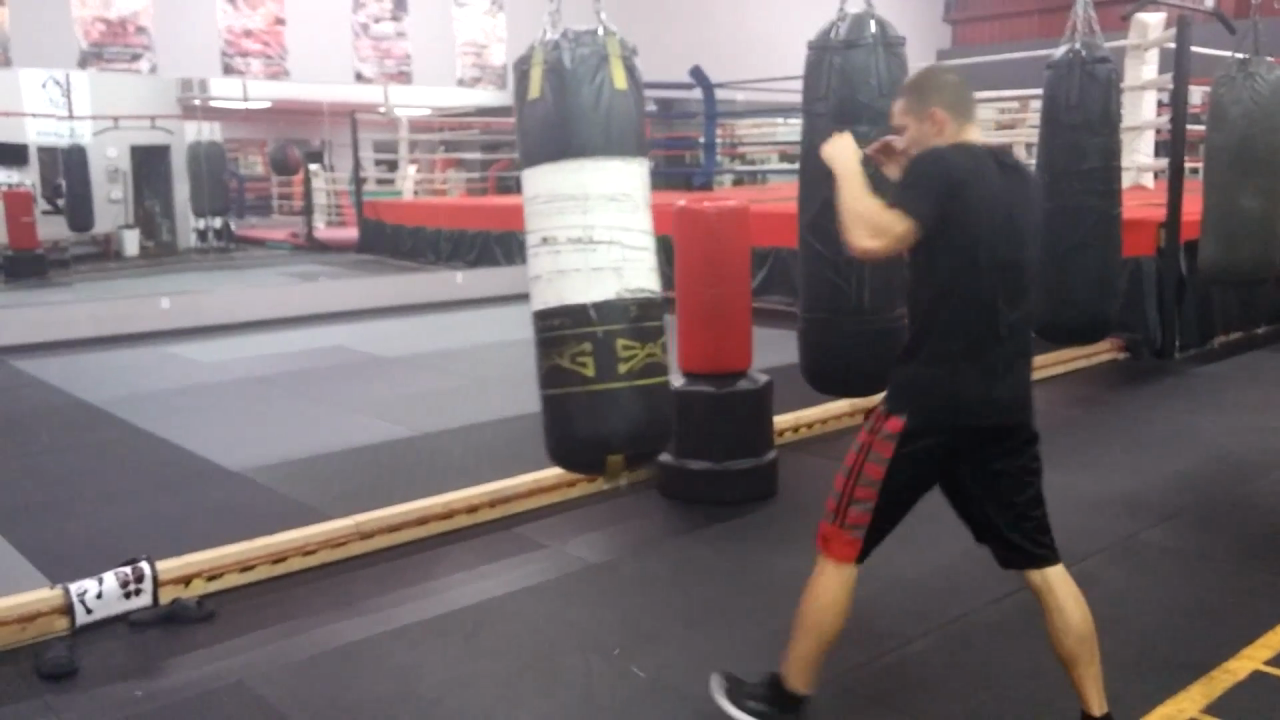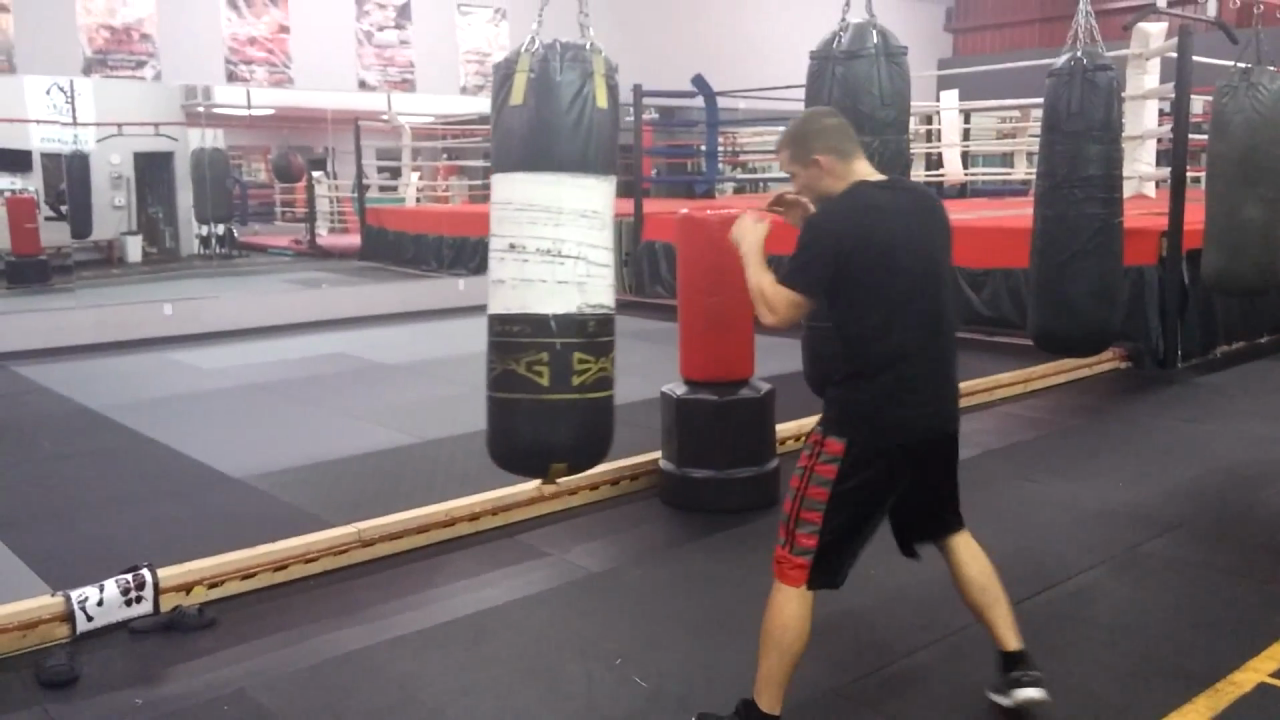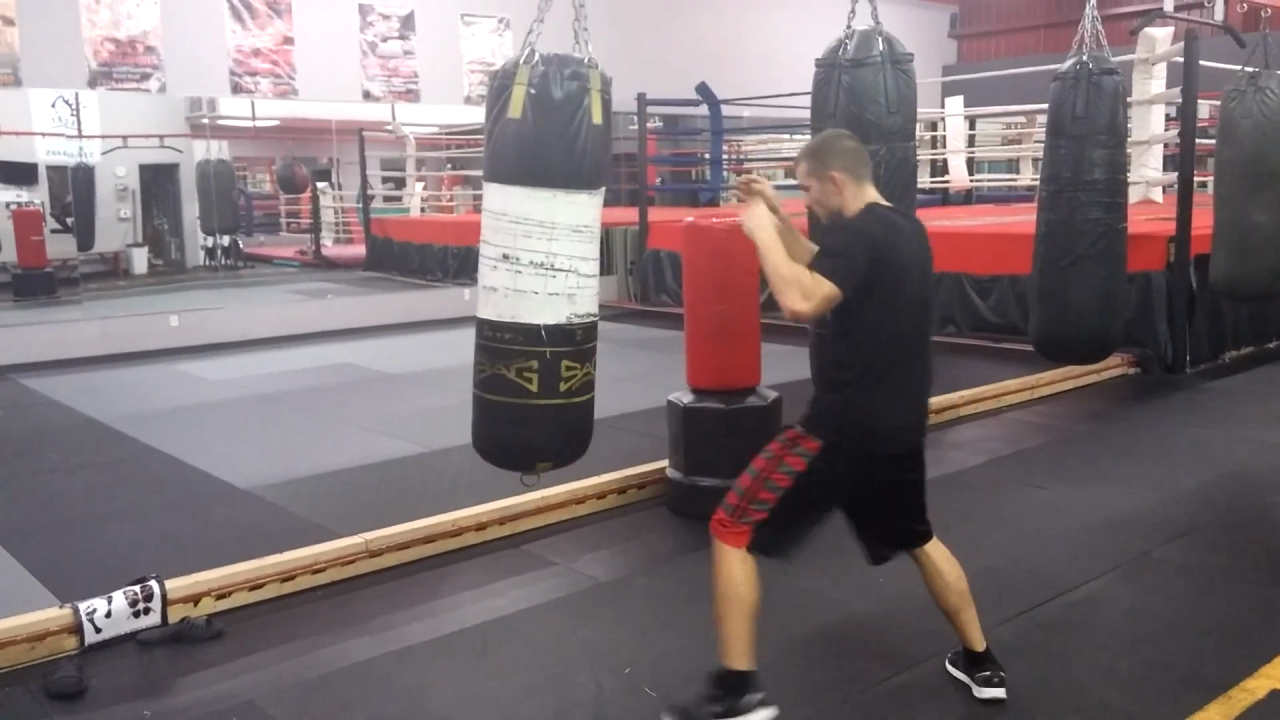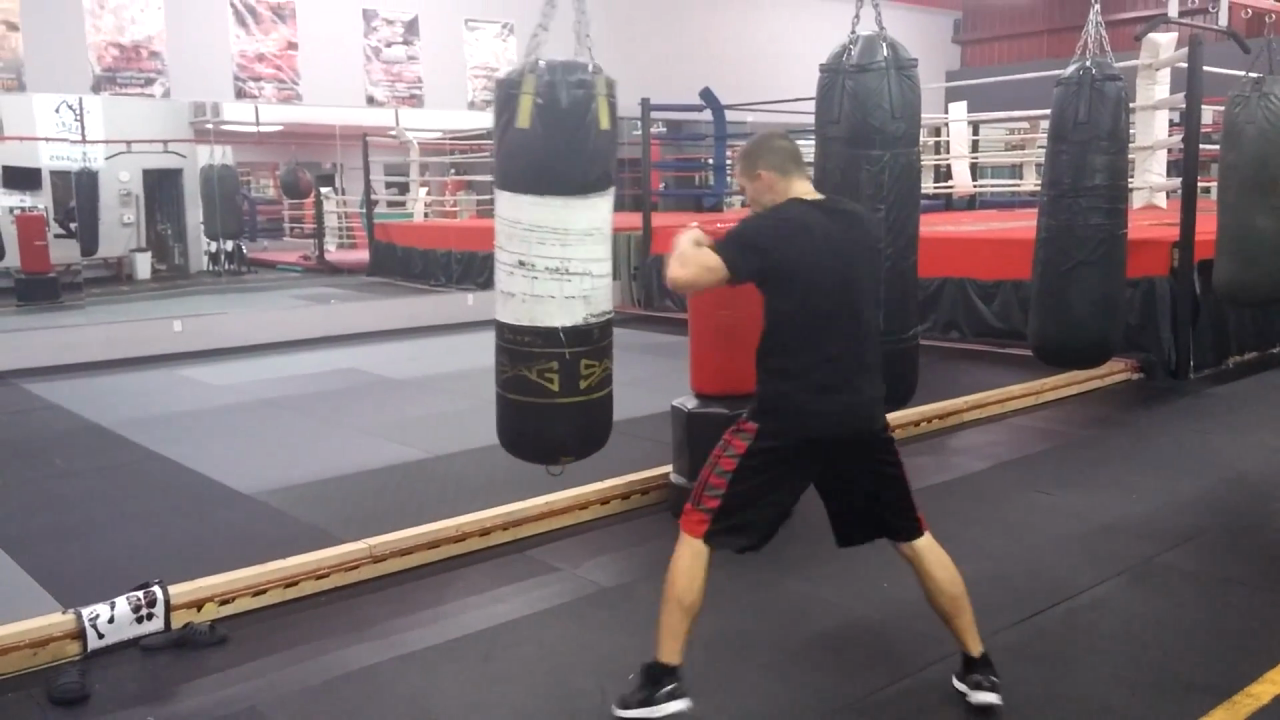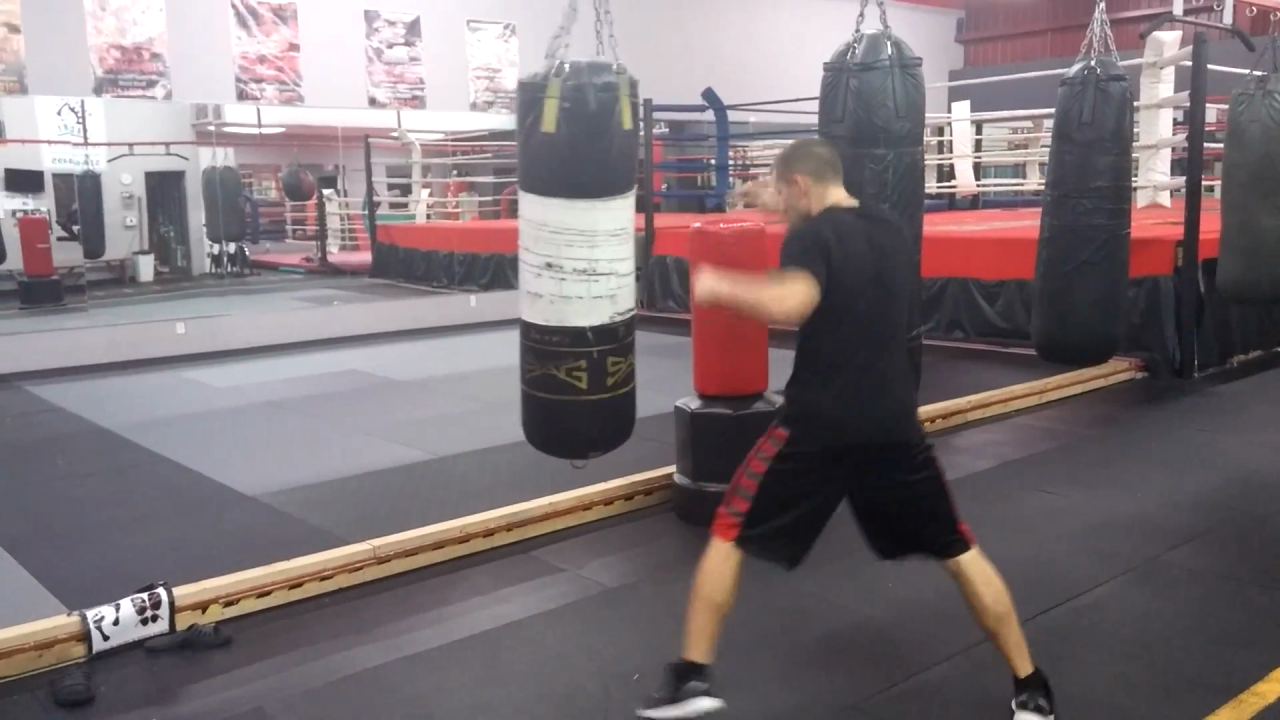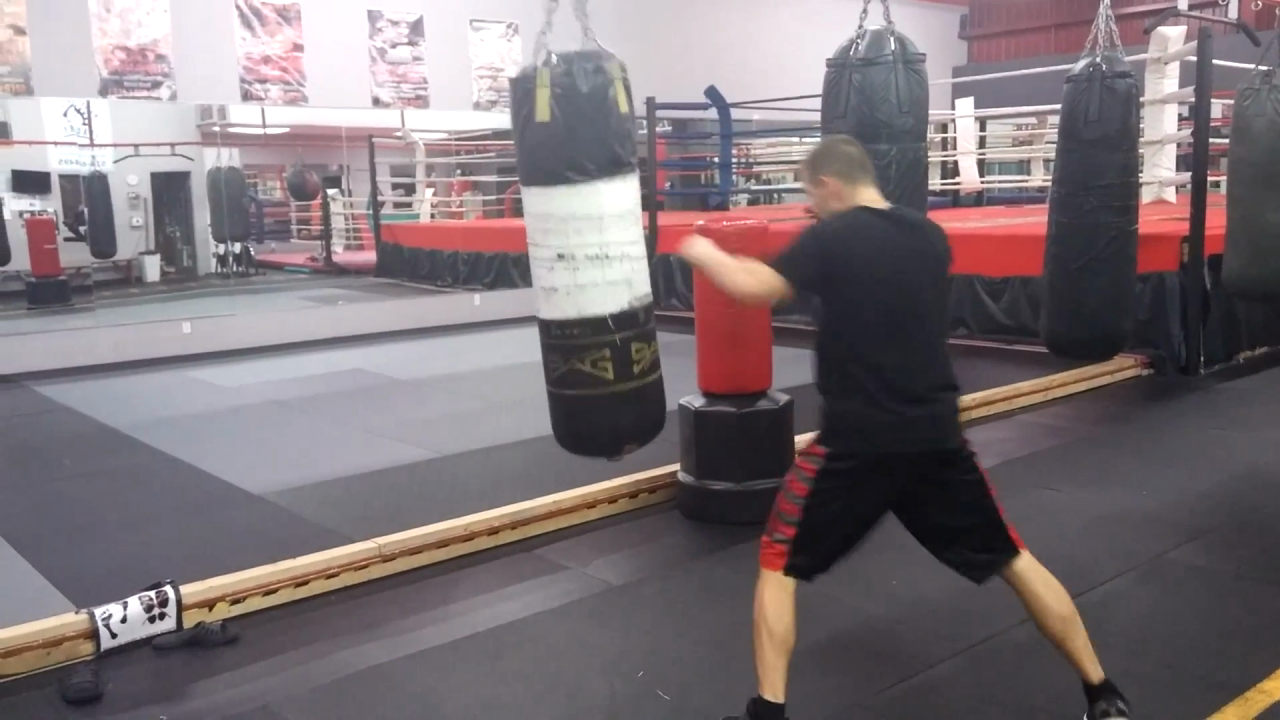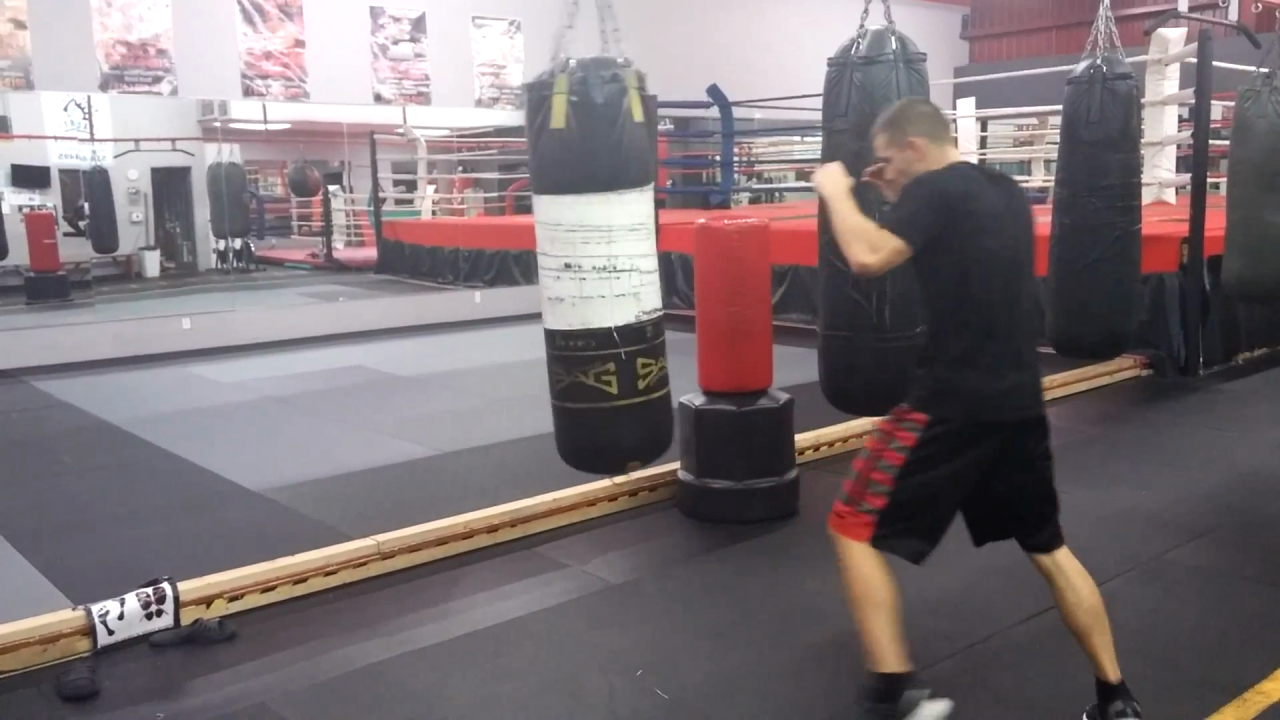
dt=0.3s
person 1, frame 1
left shoulder: (944, 170)
right shoulder: (1017, 179)
left elbow: (874, 240)
left wrist: (844, 163)
right wrist: (912, 174)
left hip: (929, 400)
right hip: (1006, 405)
left knee: (839, 546)
right knee: (1040, 565)
person 1, frame 2
left shoulder: (836, 222)
right shoulder: (924, 204)
left elbow: (777, 312)
left wrist: (748, 244)
left hip: (864, 423)
right hip: (935, 414)
left knee: (793, 571)
right knee: (949, 534)
right ankle: (1018, 666)
person 1, frame 3
left shoulder: (861, 233)
right shoulder: (905, 228)
left elbow: (802, 302)
left wrist: (765, 232)
right wrist: (780, 216)
left hip: (843, 426)
right hip: (903, 424)
left knee: (733, 531)
right knee: (919, 540)
right ankle: (981, 662)
person 1, frame 4
left shoulder: (769, 230)
right shoulder: (861, 224)
left elbow: (685, 277)
left wrist: (686, 242)
left hip: (787, 419)
right hip: (860, 414)
left knee: (697, 530)
right knee: (913, 536)
right ankle: (979, 669)
person 1, frame 5
left shoulder: (814, 233)
right shoulder: (890, 231)
left elbow: (788, 305)
left wrist: (720, 286)
right wrist: (780, 215)
left hip: (814, 426)
right hip: (894, 425)
left knee: (730, 535)
right knee: (959, 553)
person 1, frame 6
left shoulder: (831, 240)
right shoulder: (931, 236)
left elbow: (753, 287)
left wrist: (702, 251)
left hip: (855, 441)
right hip: (936, 436)
left knee: (779, 562)
right knee: (1013, 560)
person 1, frame 7
left shoulder: (935, 190)
right shoulder: (1006, 194)
left elbow: (869, 255)
left wrist: (836, 190)
right wrist: (902, 199)
left hip: (950, 402)
right hip: (1019, 403)
left knee: (854, 527)
right knee: (1047, 549)
